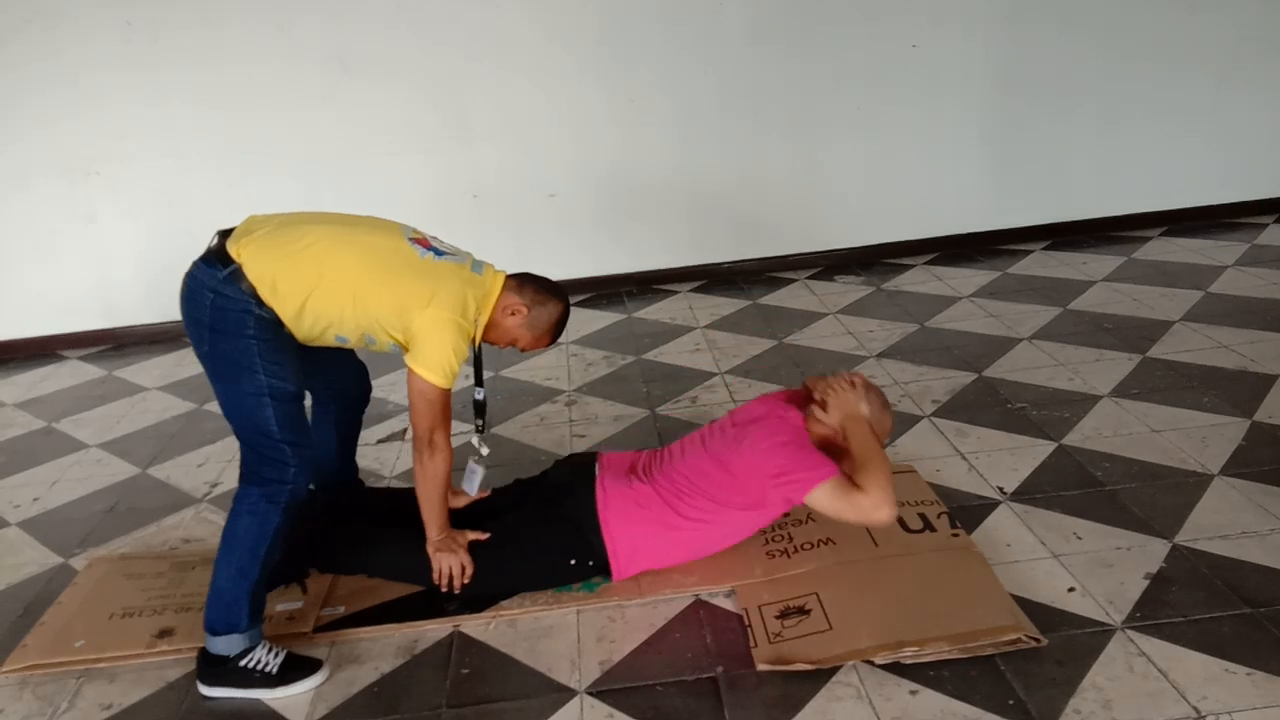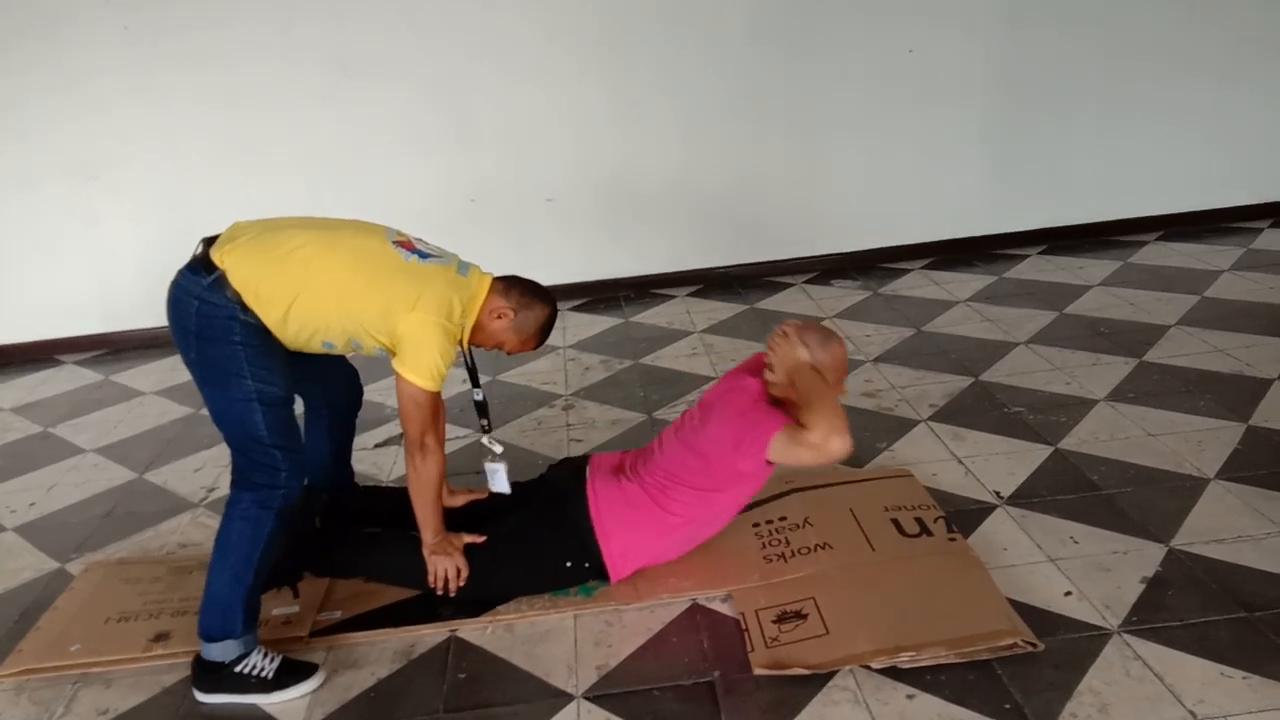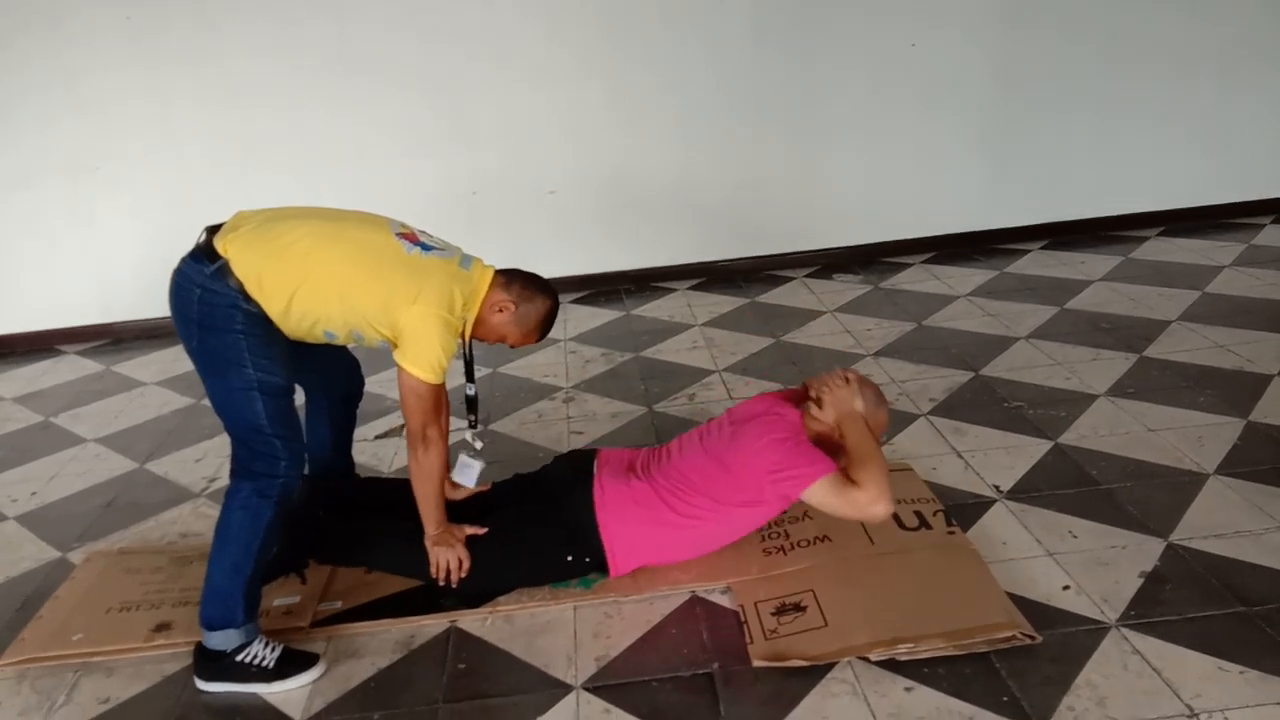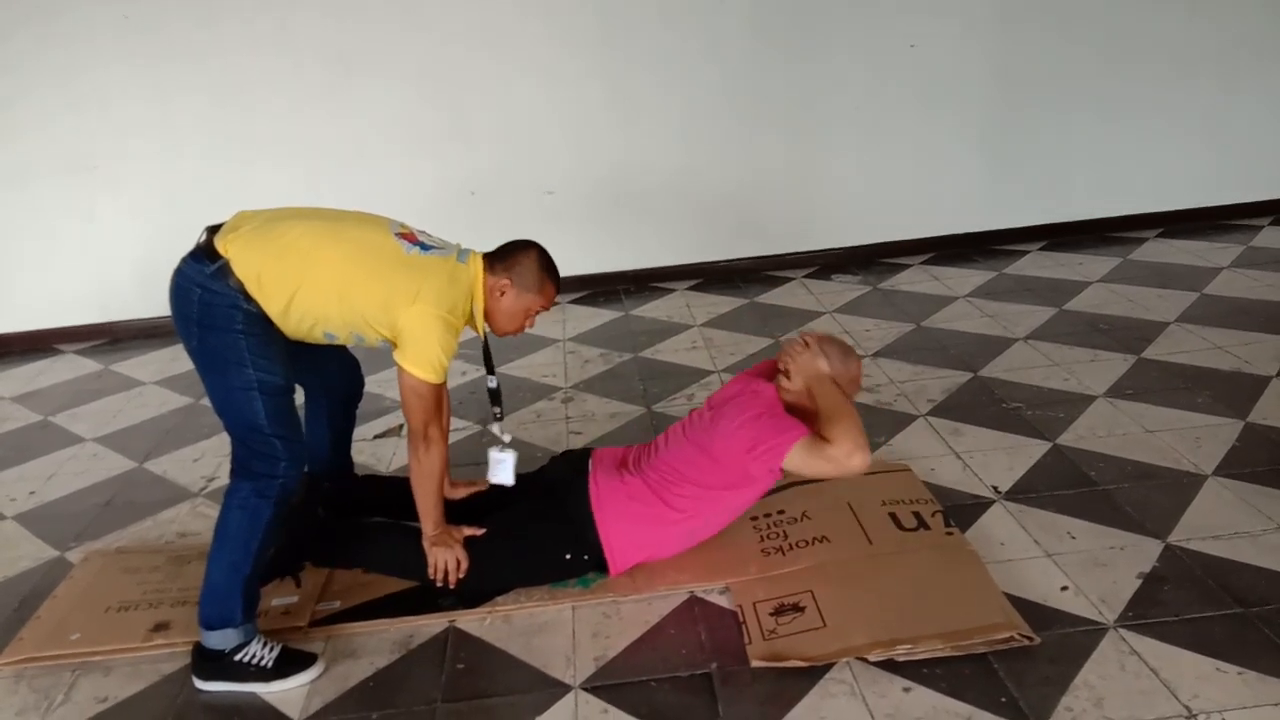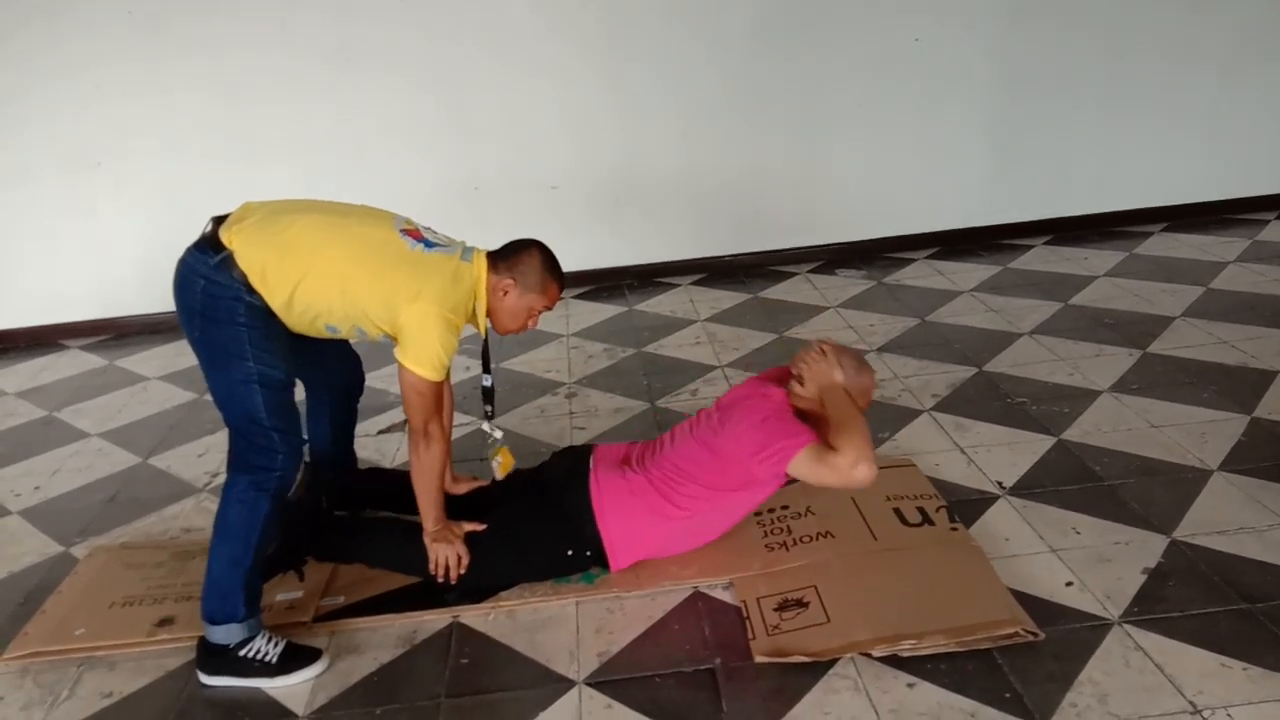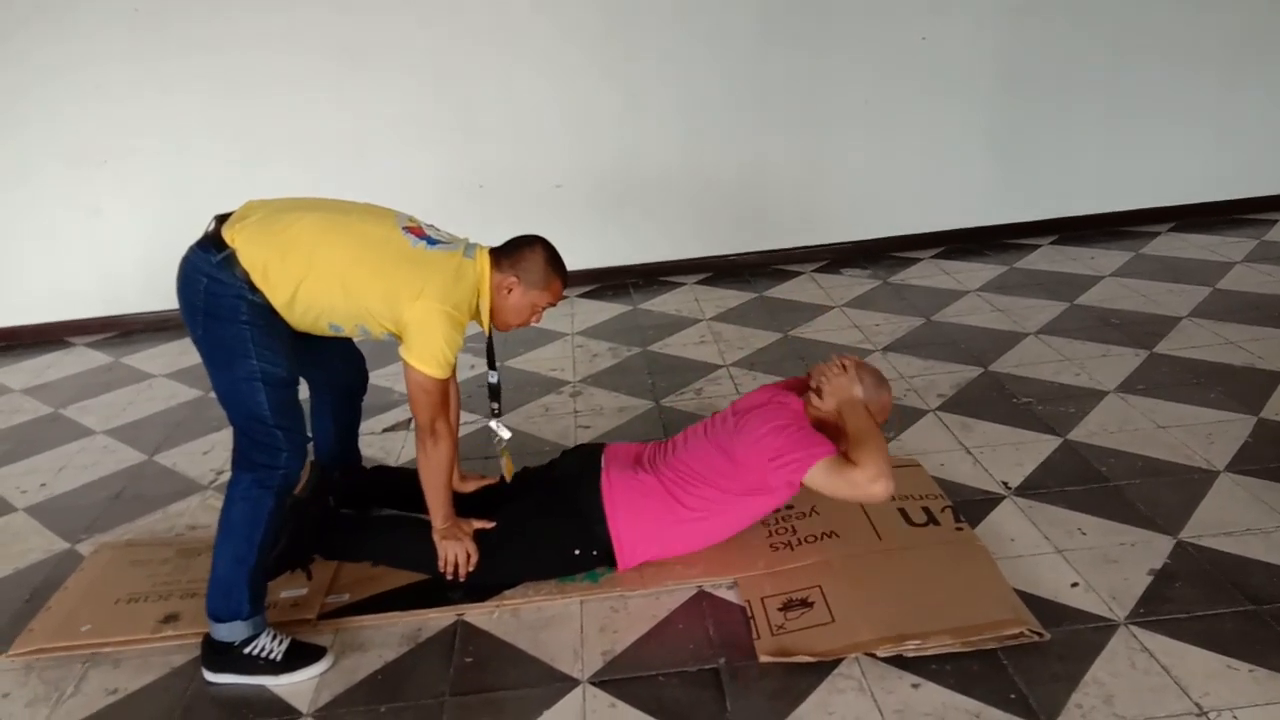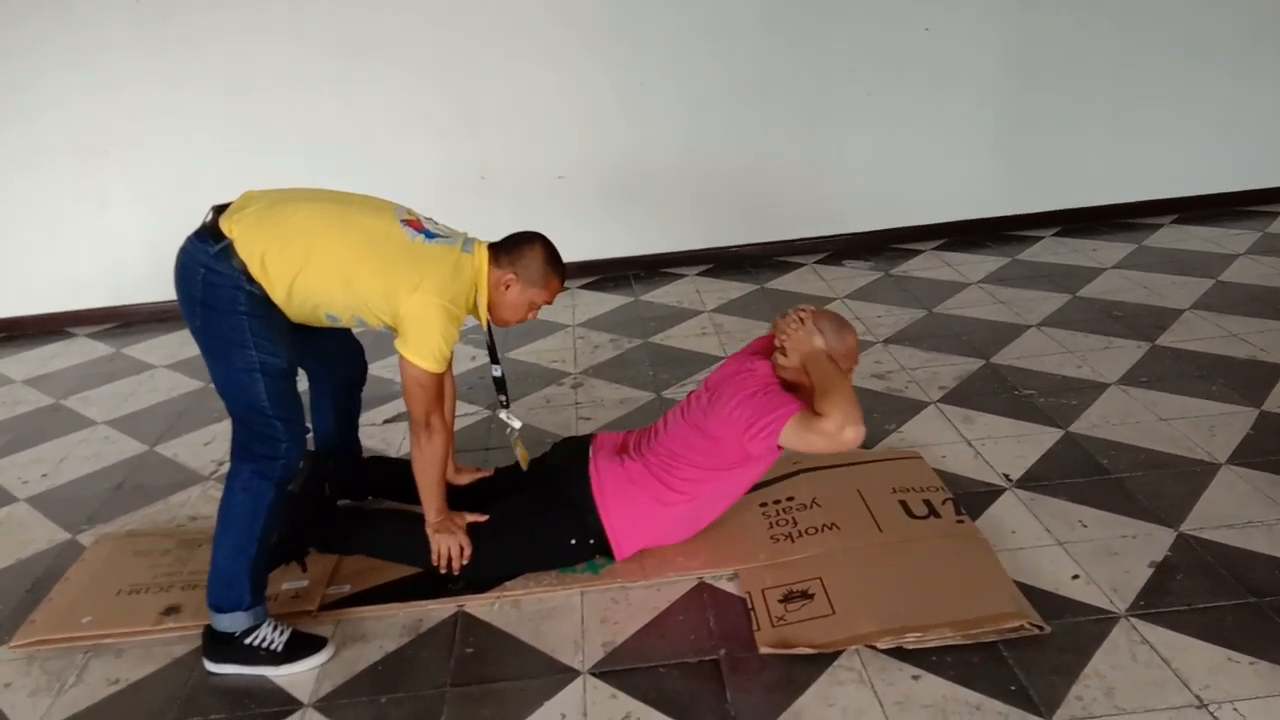
dt=0.5s
person 1, frame 1
left shoulder: (784, 408)
right shoulder: (789, 454)
left elbow: (807, 393)
right elbow: (877, 507)
left wrist: (827, 394)
right wrist: (854, 425)
left hip: (588, 481)
right hip: (586, 537)
left knee: (455, 521)
left ankle: (320, 510)
right ankle: (305, 546)
person 1, frame 2
left shoulder: (751, 377)
right shoulder: (753, 421)
left elbow: (780, 362)
right elbow: (832, 440)
right wrist: (804, 366)
left hip: (582, 485)
right hip: (583, 540)
left knee: (455, 522)
right knee: (452, 573)
left ankle: (323, 508)
right ankle: (300, 548)
person 1, frame 3
left shoulder: (778, 406)
right shoulder: (786, 450)
right elbow: (873, 501)
left wrist: (827, 395)
right wrist: (852, 419)
left hip: (586, 478)
right hip: (585, 533)
left knee: (455, 514)
left ankle: (322, 501)
right ankle: (305, 536)
person 1, frame 4
left shoulder: (759, 383)
right shoulder: (765, 425)
left elbow: (789, 364)
right elbow: (852, 455)
right wrist: (822, 381)
left hip: (586, 477)
right hip: (585, 531)
left knee: (456, 513)
left ankle: (326, 499)
right ankle: (307, 537)
person 1, frame 5
left shoulder: (768, 388)
right shoulder: (775, 429)
left elbow: (797, 375)
right elbow: (857, 468)
right wrist: (832, 393)
left hip: (586, 474)
right hip: (585, 528)
left knee: (456, 506)
left ankle: (327, 495)
right ankle: (307, 532)
person 1, frame 6
left shoulder: (784, 396)
right shoulder: (789, 436)
left elbow: (815, 384)
right elbow: (873, 482)
right wrist: (851, 406)
left hip: (596, 472)
right hip: (594, 528)
left knee: (468, 506)
left ankle: (337, 493)
right ankle: (317, 531)
person 1, frame 7
left shoulder: (759, 361)
right shoulder: (763, 403)
left elbow: (787, 336)
right elbow: (844, 432)
right wrist: (818, 357)
left hip: (588, 464)
right hip: (587, 519)
left knee: (464, 496)
left ankle: (334, 481)
right ankle: (310, 523)
person 2, frame 1
left shoulder: (467, 281)
right shoulder: (448, 317)
left elbow: (435, 402)
right elbow: (430, 440)
left wrist: (441, 491)
right wrist: (439, 537)
left hip: (253, 267)
right hip: (231, 302)
left knee: (344, 387)
right knee: (282, 469)
right ankle: (229, 650)
person 2, frame 2
left shoulder: (454, 283)
right shoulder: (433, 319)
left elbow: (428, 401)
right elbow: (422, 443)
left wrist: (441, 492)
right wrist: (434, 539)
left hip: (240, 276)
right hip: (218, 308)
left knee: (337, 392)
right knee: (275, 474)
right ankle: (224, 656)
person 2, frame 3
left shoulder: (456, 275)
right shoulder: (435, 312)
left elbow: (433, 394)
right elbow: (423, 435)
left wrist: (441, 484)
right wrist: (436, 530)
left hip: (245, 262)
right hip: (219, 296)
left knee: (338, 382)
right knee: (274, 464)
right ankle: (226, 645)
person 2, frame 4
left shoulder: (453, 272)
right shoulder: (435, 308)
left elbow: (433, 393)
right elbow: (425, 433)
left wrist: (441, 484)
right wrist: (434, 531)
left hip: (246, 266)
right hip: (220, 296)
left knee: (337, 383)
right knee: (274, 463)
right ankle: (224, 644)
person 2, frame 5
left shoulder: (457, 268)
right shoulder: (436, 307)
left elbow: (437, 386)
right elbow: (425, 430)
left wrist: (445, 479)
right wrist: (435, 528)
left hip: (252, 256)
right hip: (224, 286)
left knee: (339, 378)
right knee: (270, 457)
right ankle: (228, 638)
person 2, frame 6
left shoulder: (461, 266)
right shoulder: (440, 304)
left elbow: (443, 387)
right elbow: (432, 427)
left wrist: (454, 478)
right wrist: (444, 525)
left hip: (255, 255)
right hip: (227, 286)
left knee: (342, 377)
right knee: (275, 455)
right ankle: (233, 636)
person 2, frame 7
left shoulder: (459, 260)
right shoulder: (436, 299)
left elbow: (440, 377)
right elbow: (427, 422)
left wrist: (449, 468)
right wrist: (437, 518)
left hip: (255, 245)
right hip: (224, 276)
left knee: (342, 368)
right knee: (275, 446)
right ankle: (233, 627)
